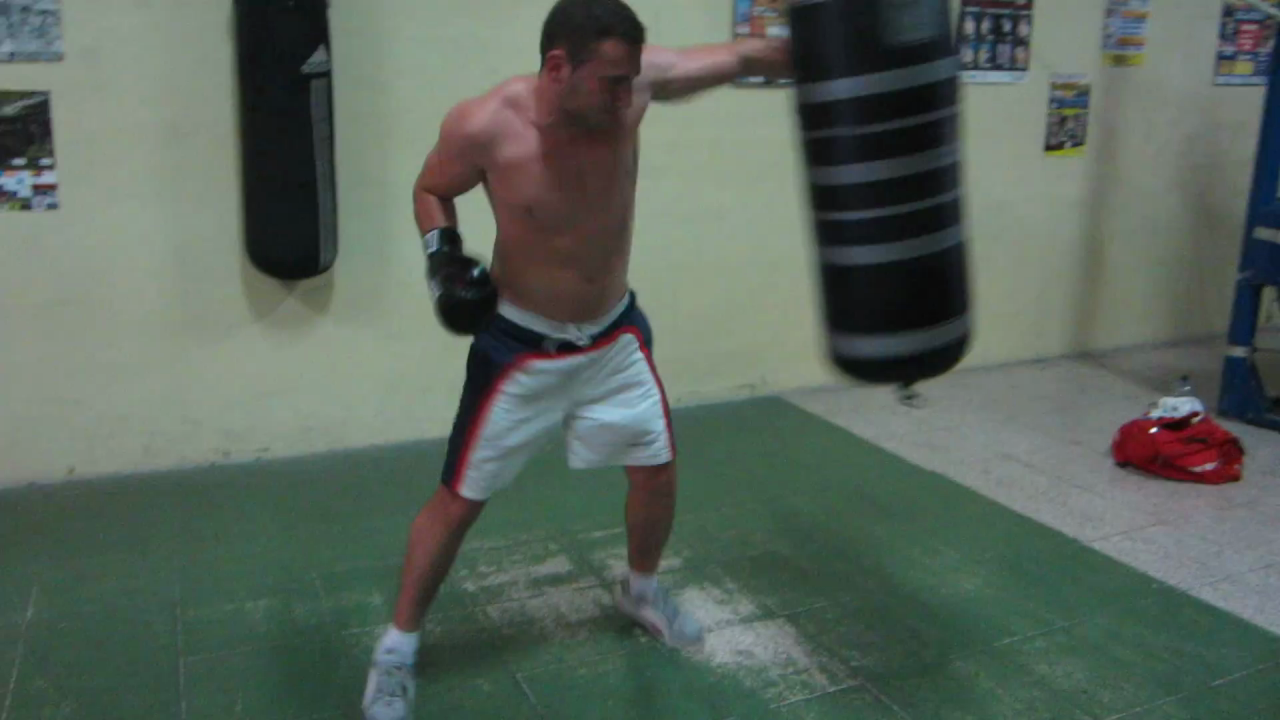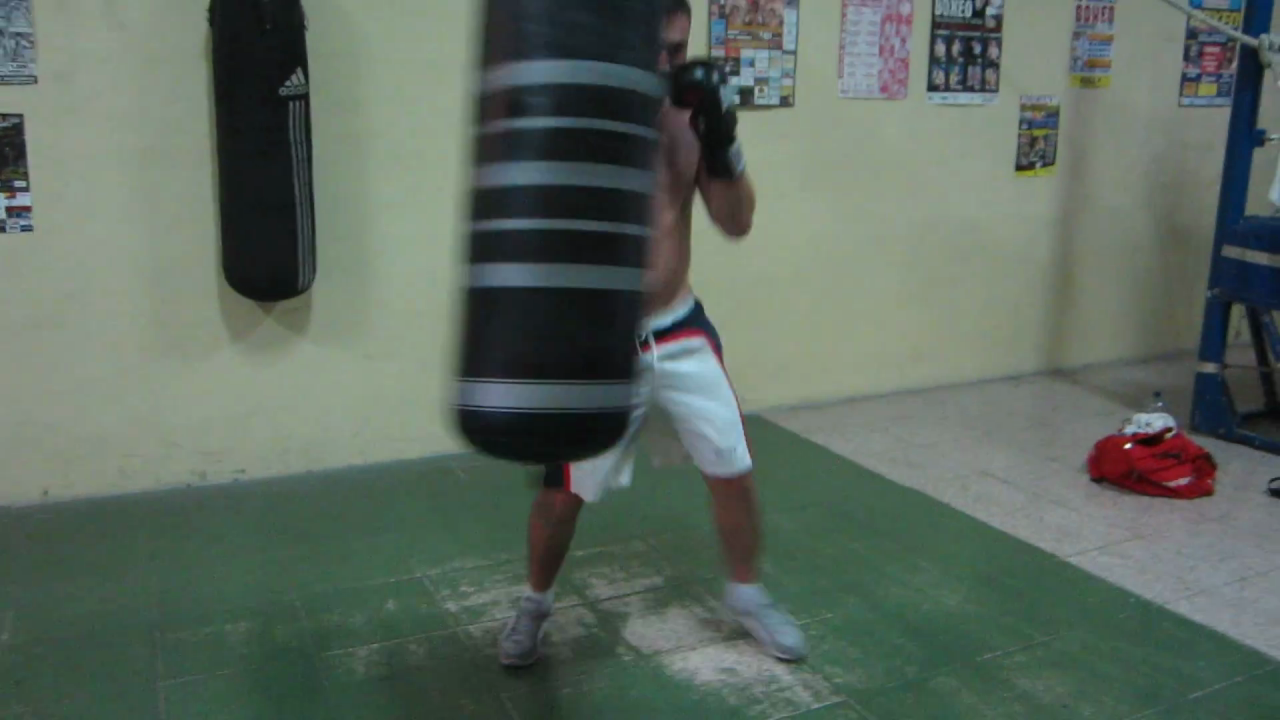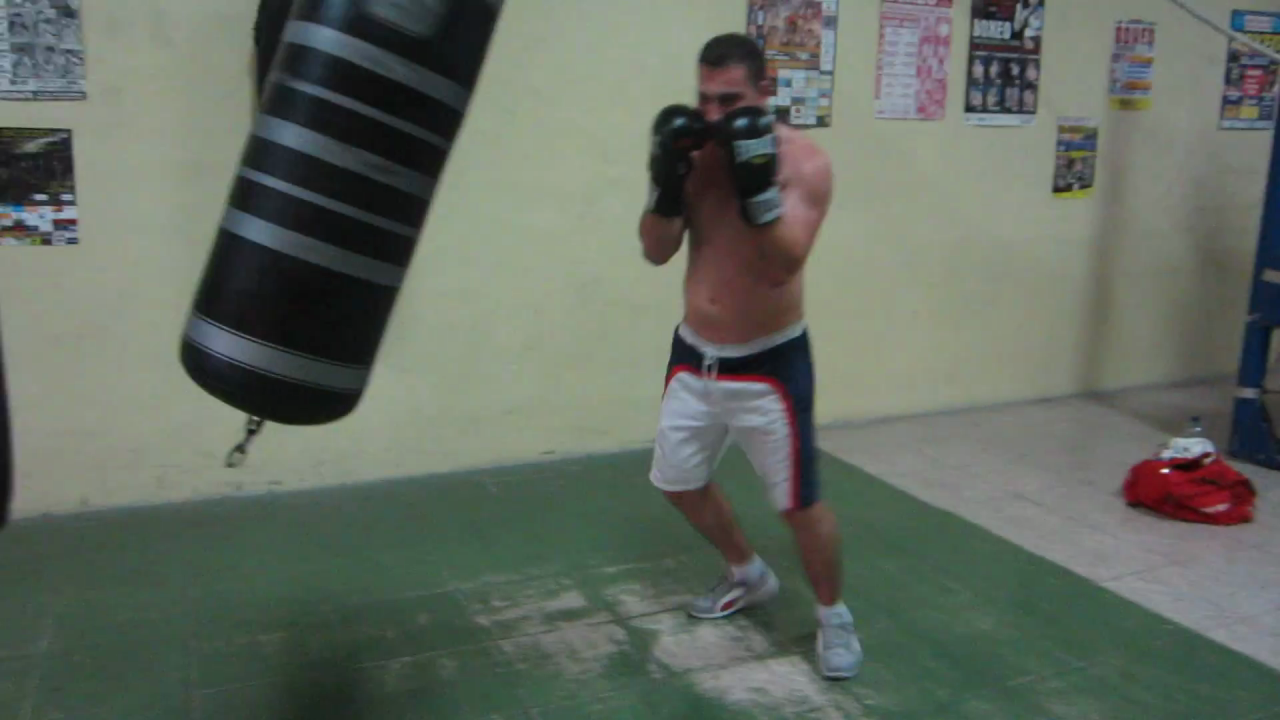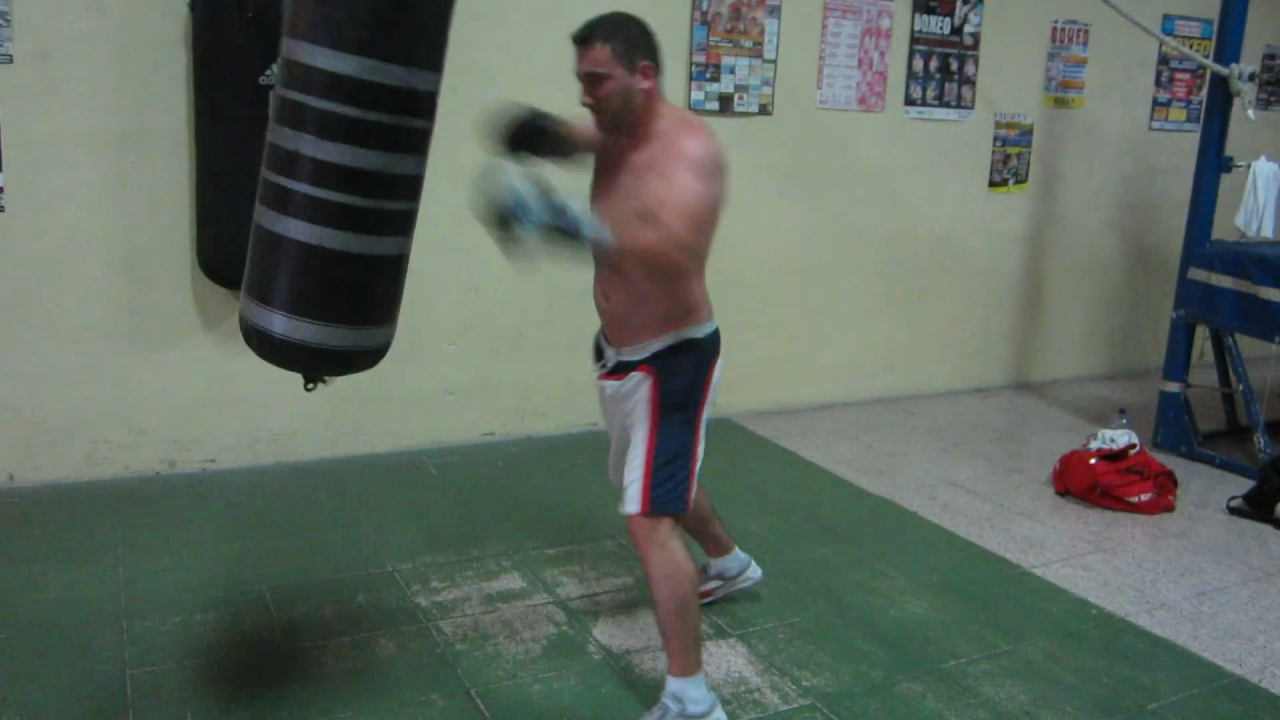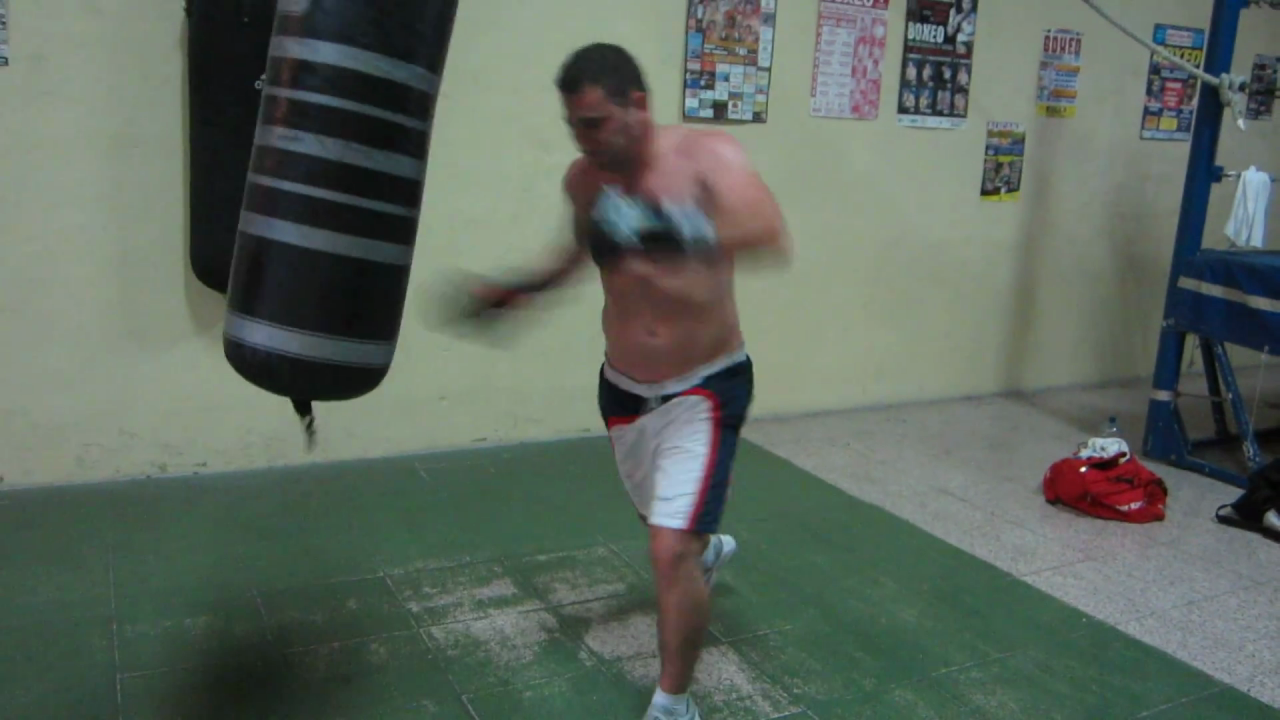
dt=0.5s
person 1, frame 1
left shoulder: (633, 86)
right shoulder: (484, 123)
right elbow: (430, 191)
right wrist: (445, 259)
left hip: (613, 328)
right hip: (522, 339)
left knee: (655, 469)
right knee: (461, 495)
left ankle: (641, 587)
right ankle: (399, 643)
person 1, frame 2
left shoulder: (691, 115)
left elbow: (737, 226)
left wrist: (721, 139)
left hip: (677, 327)
left knee: (733, 474)
right knee: (564, 490)
left ankle: (749, 595)
right ankle: (535, 601)
person 1, frame 3
left shoulder: (804, 162)
right shoulder: (696, 151)
left elbow: (782, 266)
right elbow: (657, 252)
left wrist: (756, 183)
right wrist: (666, 180)
left hip: (771, 359)
right hip: (696, 353)
left knee: (799, 504)
right knee: (681, 486)
left ankle: (832, 611)
right ankle: (748, 572)
person 1, frame 4
left shoulder: (690, 144)
right shoulder: (615, 130)
left elbow: (668, 249)
left wrist: (569, 225)
right wrist: (543, 127)
left hip: (669, 355)
right hip: (619, 350)
left knee: (649, 521)
right knee: (659, 477)
right ankle: (730, 564)
person 1, frame 5
left shoulder: (711, 154)
right shoulder: (586, 178)
left elbow: (768, 241)
left wrist: (655, 224)
right wrist: (520, 288)
left hip: (707, 389)
right hip: (627, 388)
left knee: (671, 551)
right knee: (665, 519)
right ankle: (709, 549)
